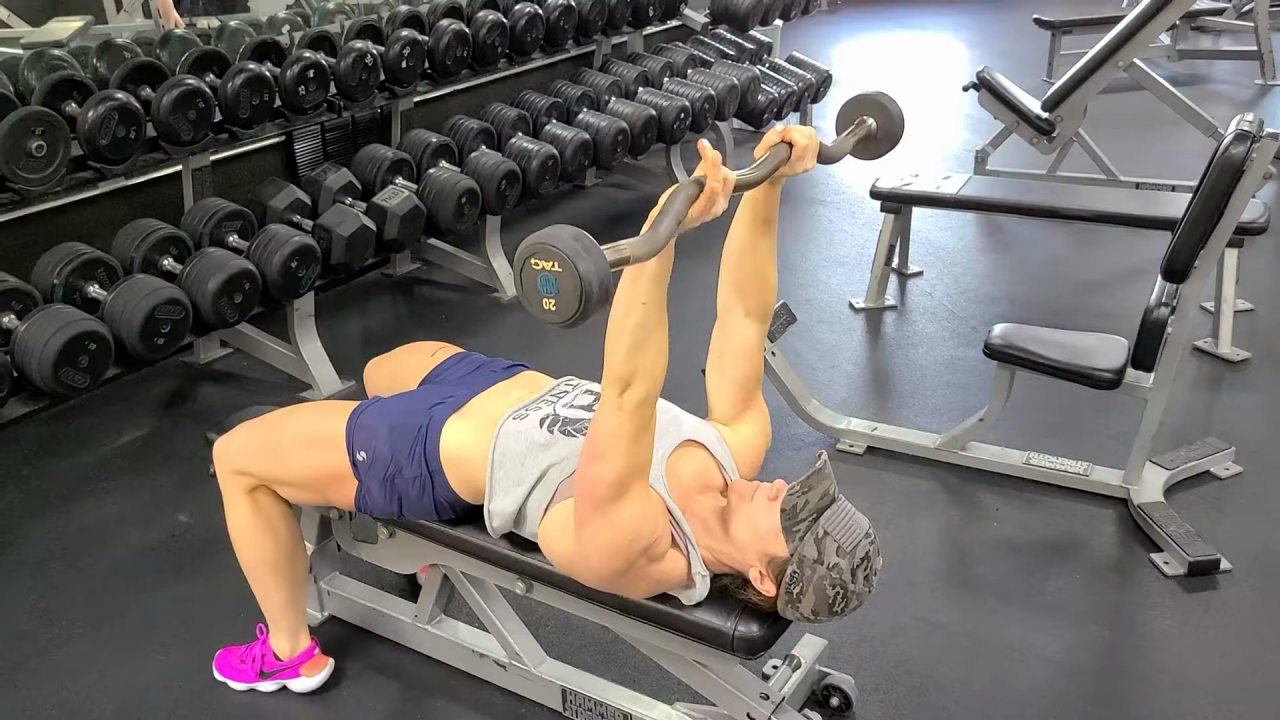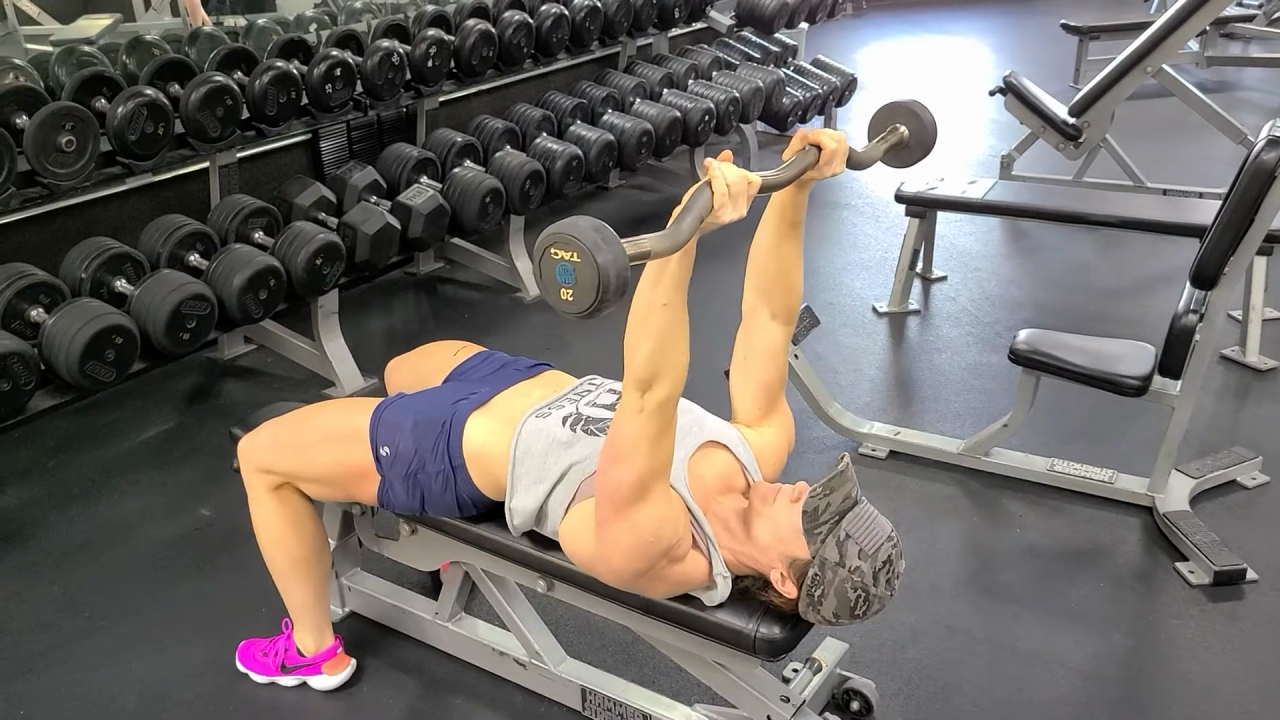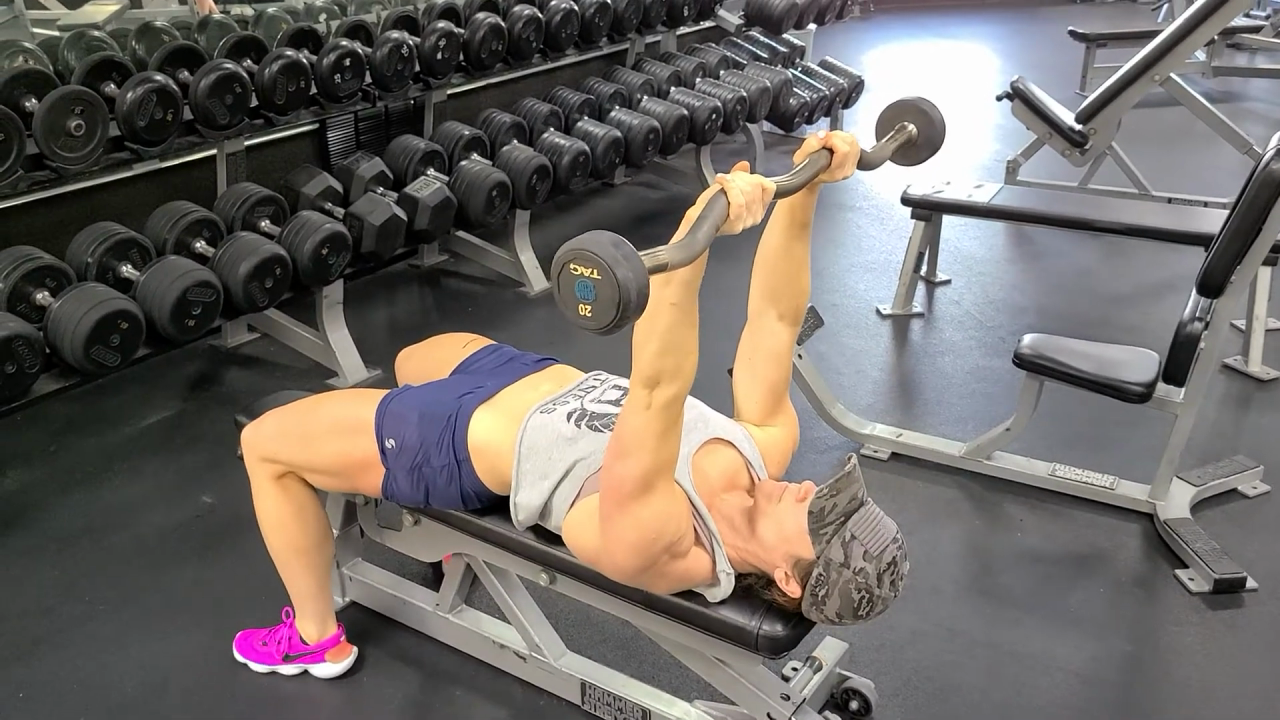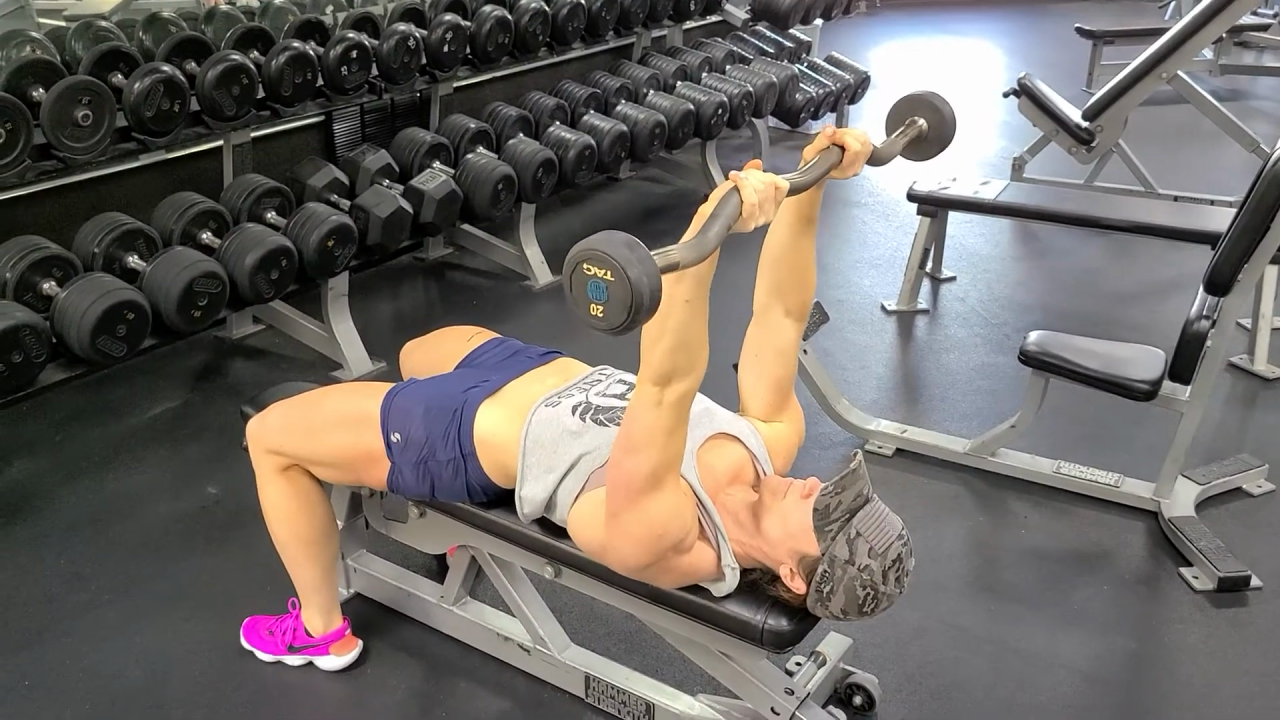
dt=0.7s
person 1, frame 1
left shoulder: (636, 546)
right shoulder: (739, 448)
left elbow: (628, 393)
right elbow: (743, 316)
right wrist: (768, 181)
left hip: (434, 452)
left knee: (236, 454)
right knee: (381, 372)
left ankle: (290, 652)
person 1, frame 2
left shoulder: (657, 547)
right shoulder: (761, 452)
left elbow: (650, 393)
right elbow: (768, 318)
left wrist: (687, 228)
right wrist: (795, 184)
left hip: (458, 449)
left knee: (260, 453)
right knee: (399, 373)
left ankle: (314, 651)
person 1, frame 3
left shoulder: (662, 543)
right shoulder: (767, 449)
left elbow: (657, 390)
right elbow: (774, 319)
left wrist: (699, 232)
right wrist: (802, 188)
left knee: (265, 441)
right knee: (413, 361)
left ankle: (315, 638)
person 1, frame 4
left shoulder: (668, 539)
right shoulder: (771, 445)
left elbow: (667, 386)
right elbow: (780, 315)
left wrist: (711, 228)
right wrist: (809, 183)
left knee: (269, 433)
right knee: (416, 353)
left ankle: (321, 630)
